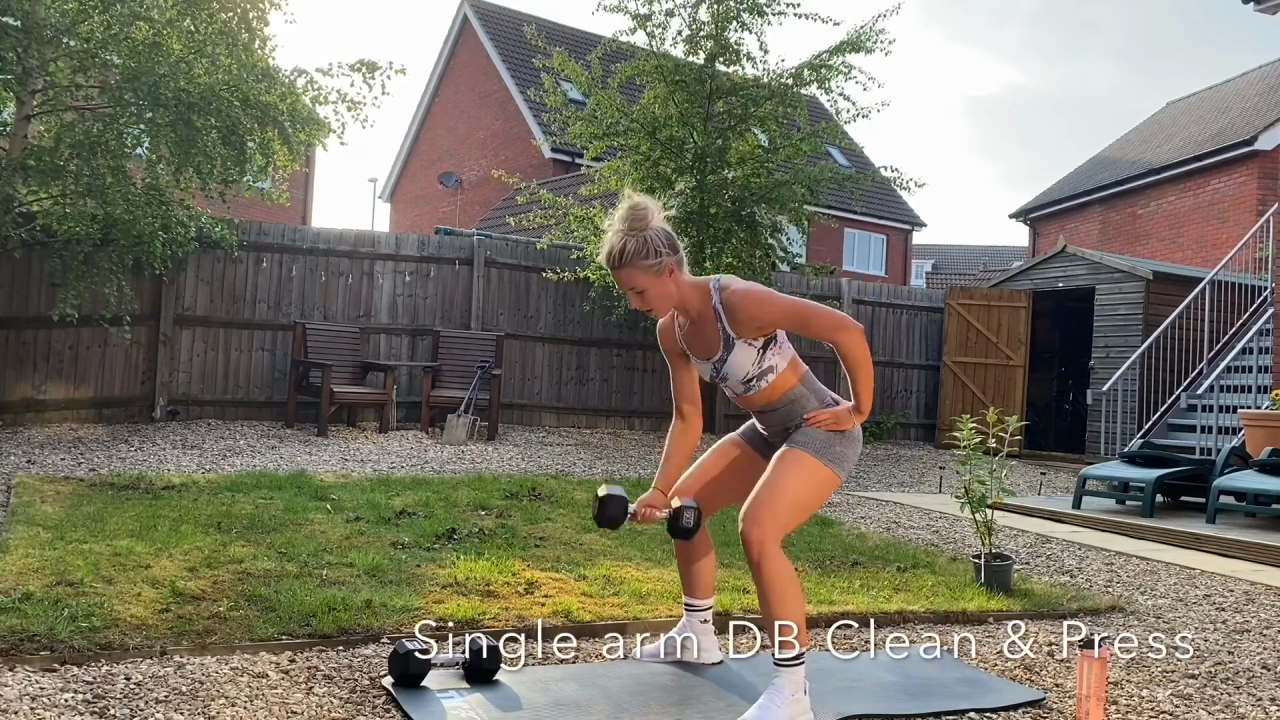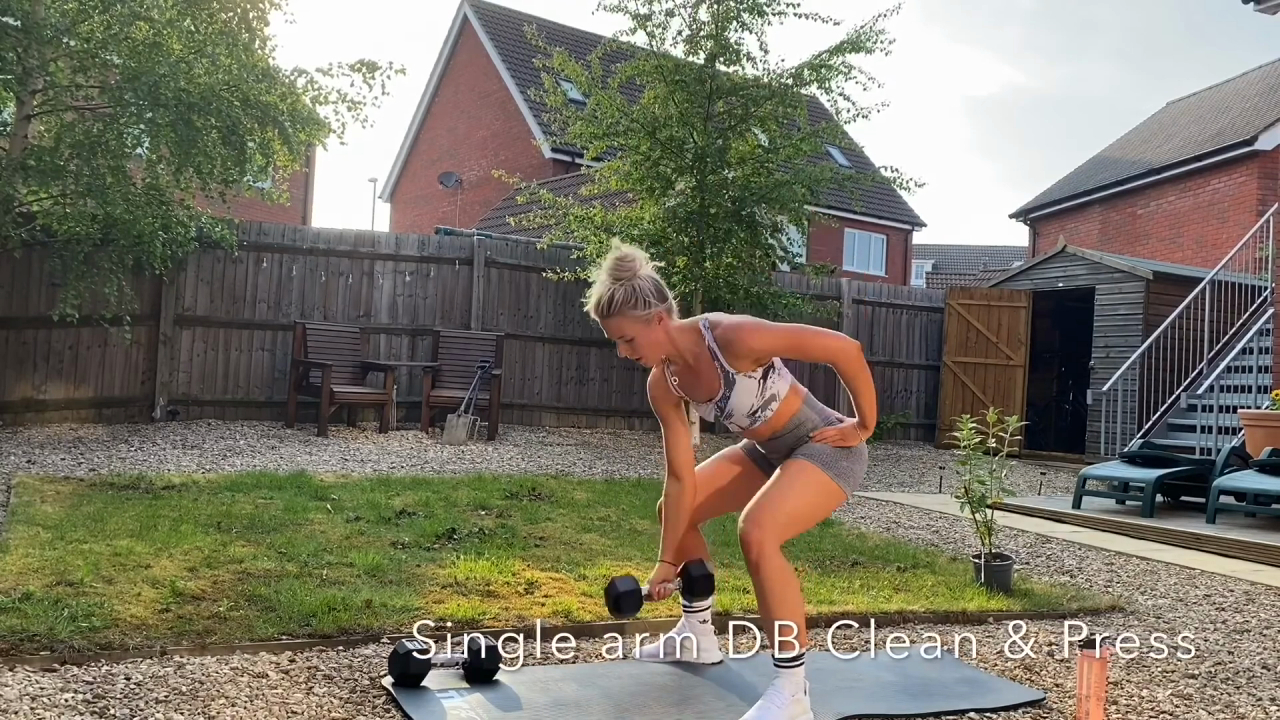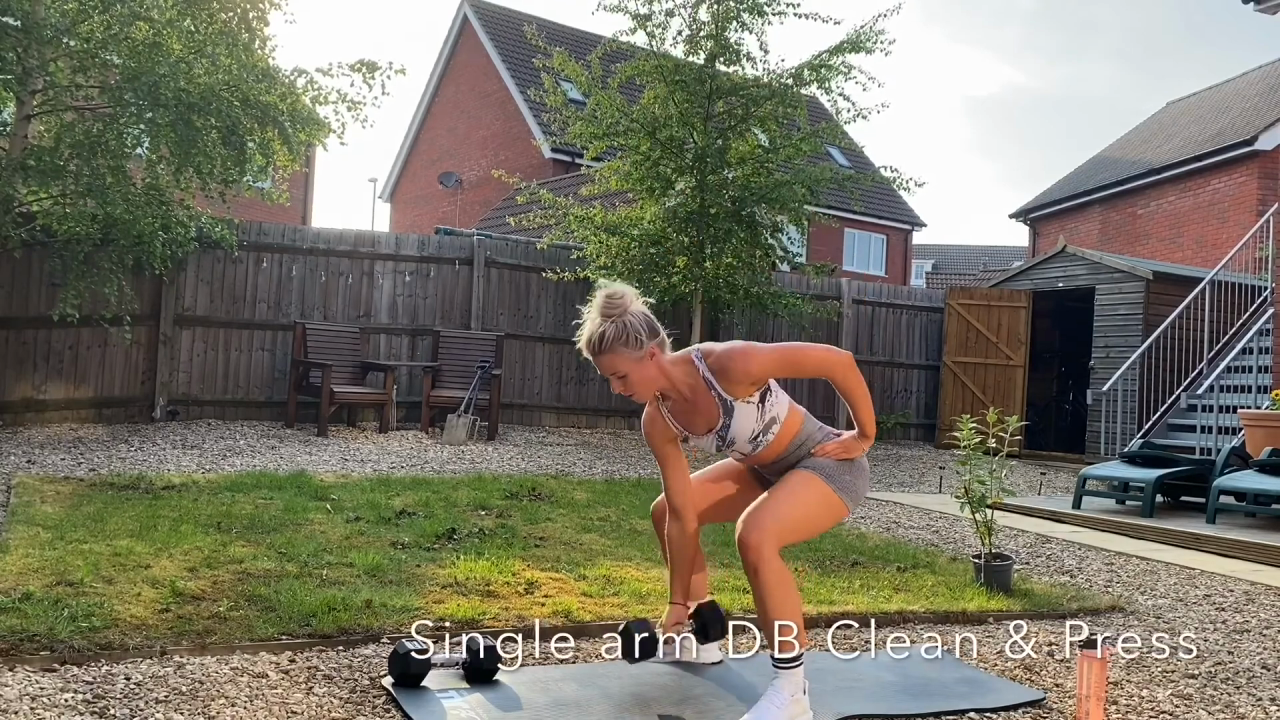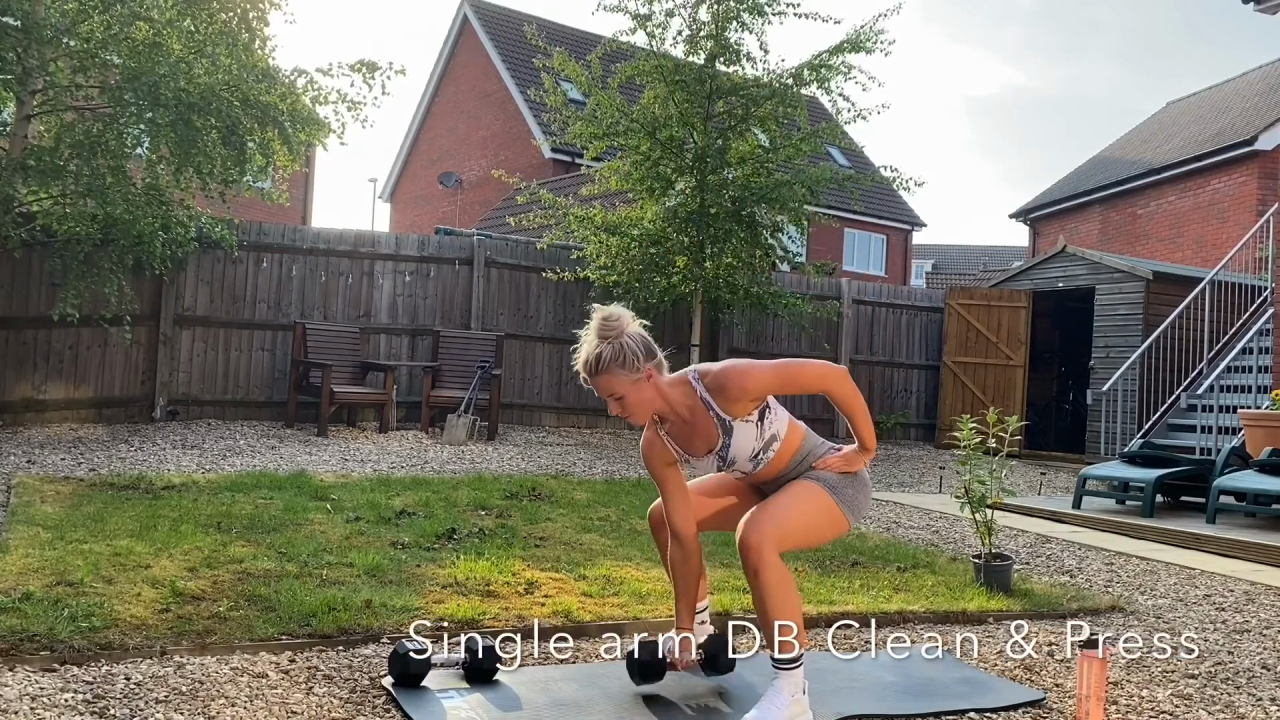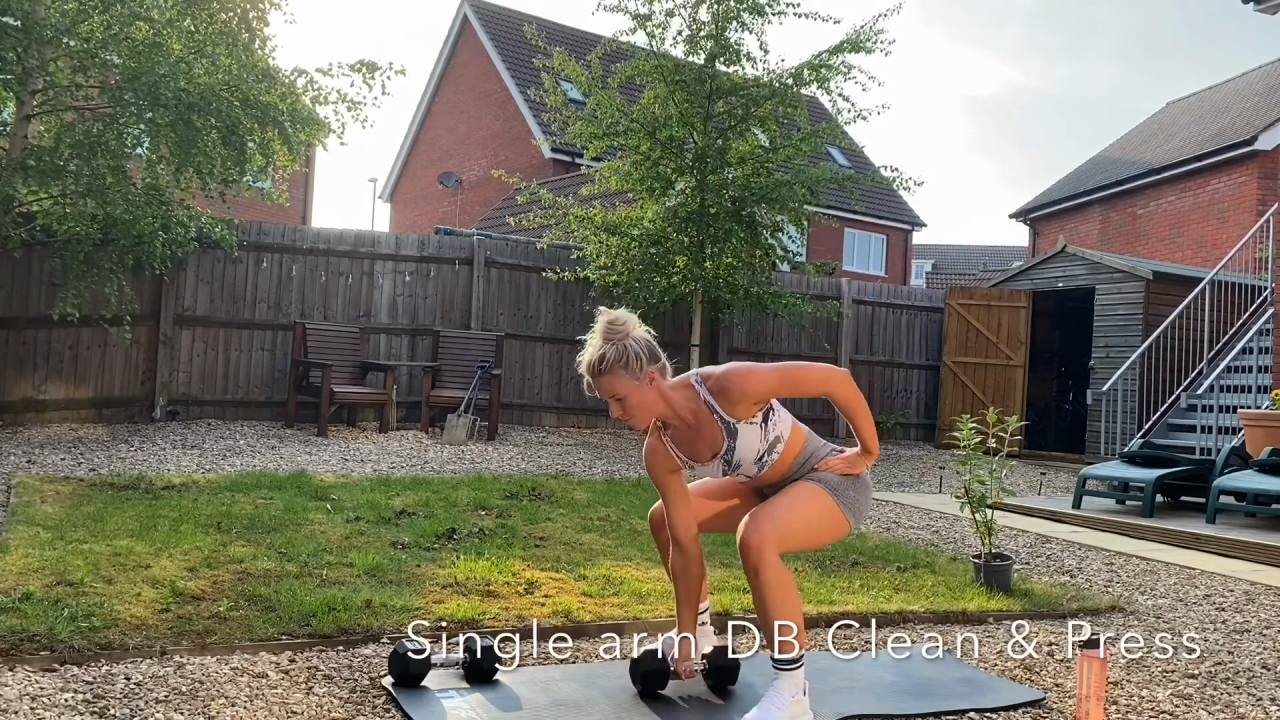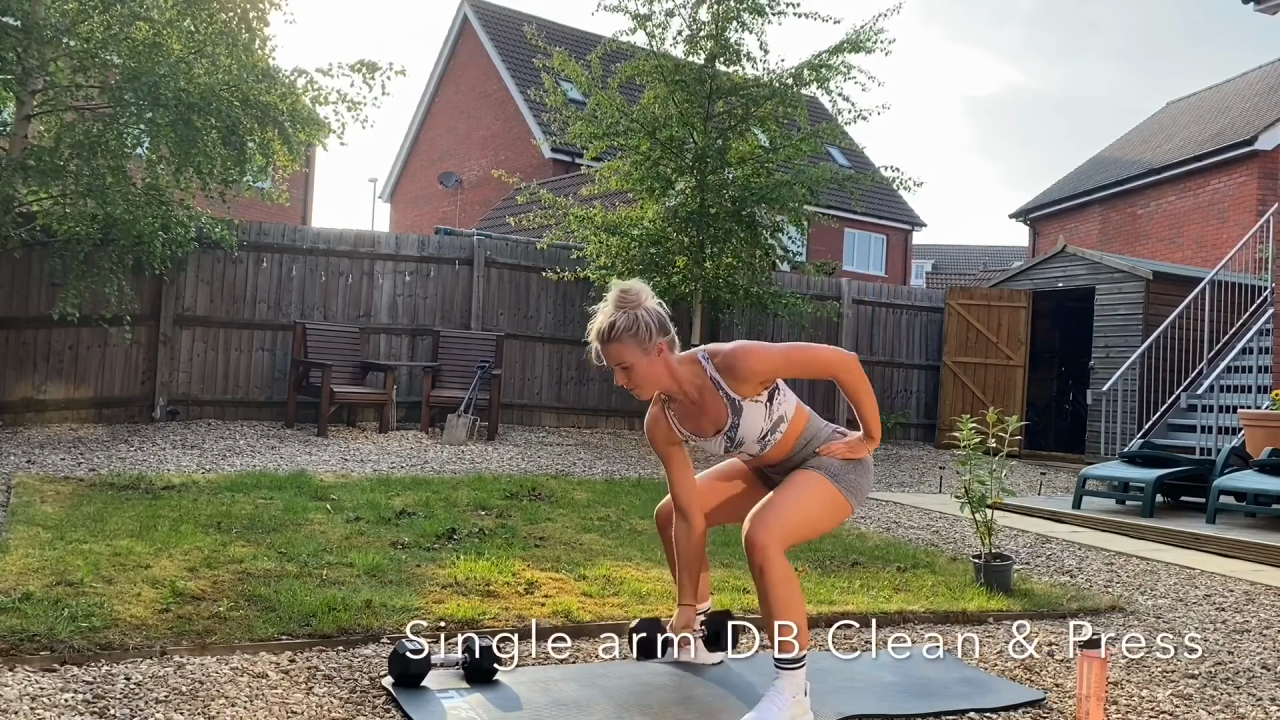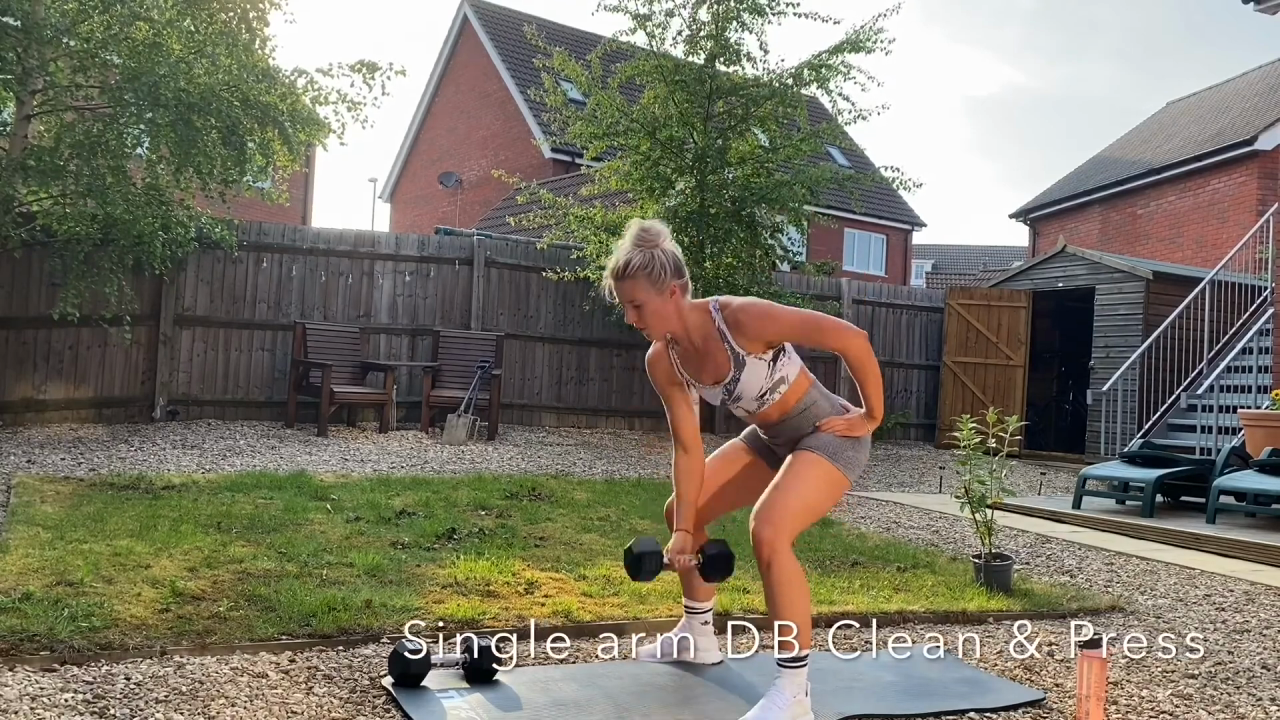
dt=0.1s
person 1, frame 1
left shoulder: (739, 300)
right shoulder: (671, 330)
left elbow: (848, 330)
right elbow: (688, 420)
left wrist: (860, 410)
right wrist: (660, 492)
left hip: (821, 428)
right hip: (768, 429)
left knee: (758, 532)
right knee: (686, 502)
right ankle: (699, 633)
person 1, frame 2
left shoulder: (732, 337)
right shoulder: (661, 385)
left elbow: (845, 349)
right elbow: (680, 476)
left wrist: (865, 425)
right wrist: (666, 564)
left hip: (832, 450)
right hip: (771, 452)
left knee: (757, 531)
right knee: (680, 509)
right ankle: (699, 632)
person 1, frame 3
left shoulder: (727, 363)
right shoulder: (658, 419)
left elbow: (840, 360)
right elbow: (681, 512)
left wrist: (865, 438)
right wrist: (678, 604)
left hip: (830, 465)
right hip: (769, 469)
left knee: (755, 536)
right knee: (665, 515)
right ankle: (700, 638)
person 1, frame 4
left shoulder: (724, 382)
right shoulder: (656, 444)
left elbow: (834, 375)
right elbow: (683, 537)
left wrist: (867, 450)
right wrist: (683, 633)
left hip: (832, 479)
right hip: (770, 484)
left knee: (756, 538)
right knee: (662, 518)
right ankle: (699, 632)
person 1, frame 5
left shoulder: (727, 385)
right shoulder: (660, 448)
left elbow: (837, 378)
right elbow: (685, 544)
left wrist: (870, 453)
right wrist: (685, 637)
left hip: (833, 480)
right hip: (770, 485)
left knee: (756, 538)
right knee: (663, 520)
right ankle: (701, 636)
person 1, frame 6
left shoulder: (734, 362)
right shoulder: (662, 421)
left elbow: (845, 362)
right elbow: (690, 510)
left wrist: (870, 439)
right wrist: (686, 605)
left hip: (832, 463)
right hip: (772, 468)
left knee: (760, 538)
right knee: (670, 517)
right ankle: (696, 640)
person 1, frame 7
left shoulder: (741, 318)
right shoulder: (662, 361)
left elbow: (852, 338)
right elbow: (688, 450)
left wrist: (872, 417)
right wrist: (684, 532)
left hip: (830, 436)
right hip: (771, 439)
left knee: (767, 532)
right knee: (681, 510)
right ankle: (698, 633)
